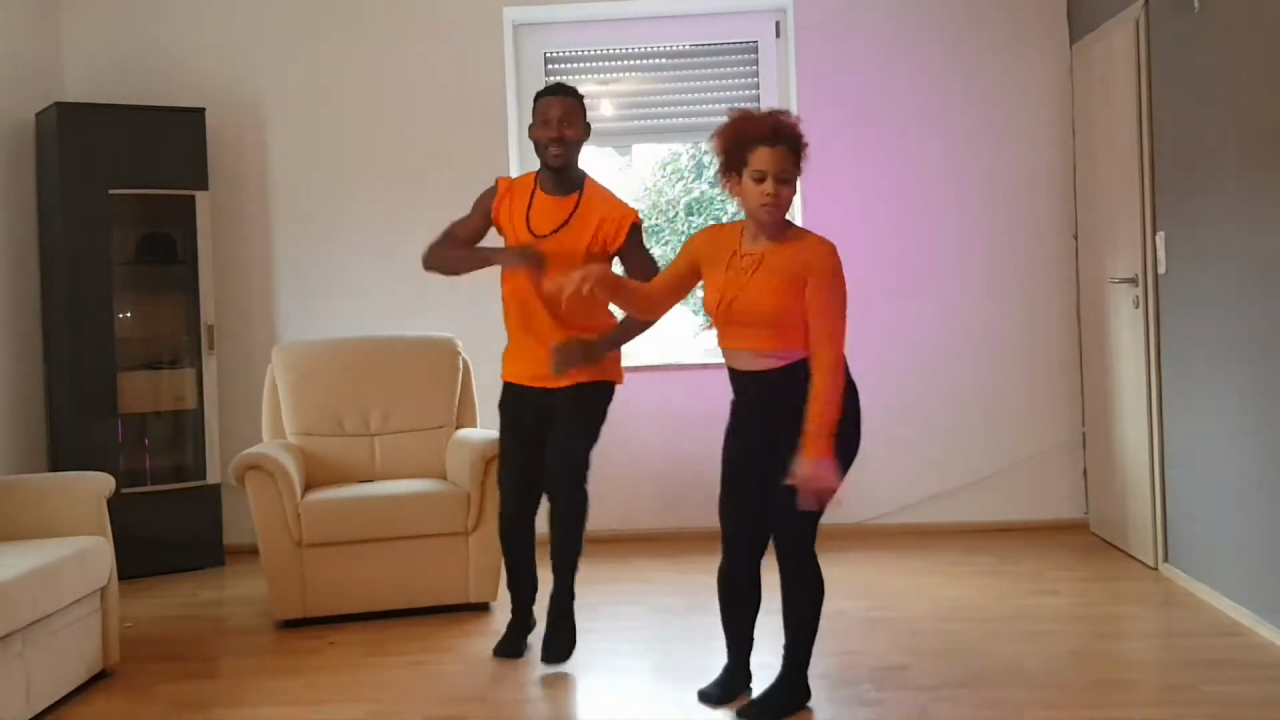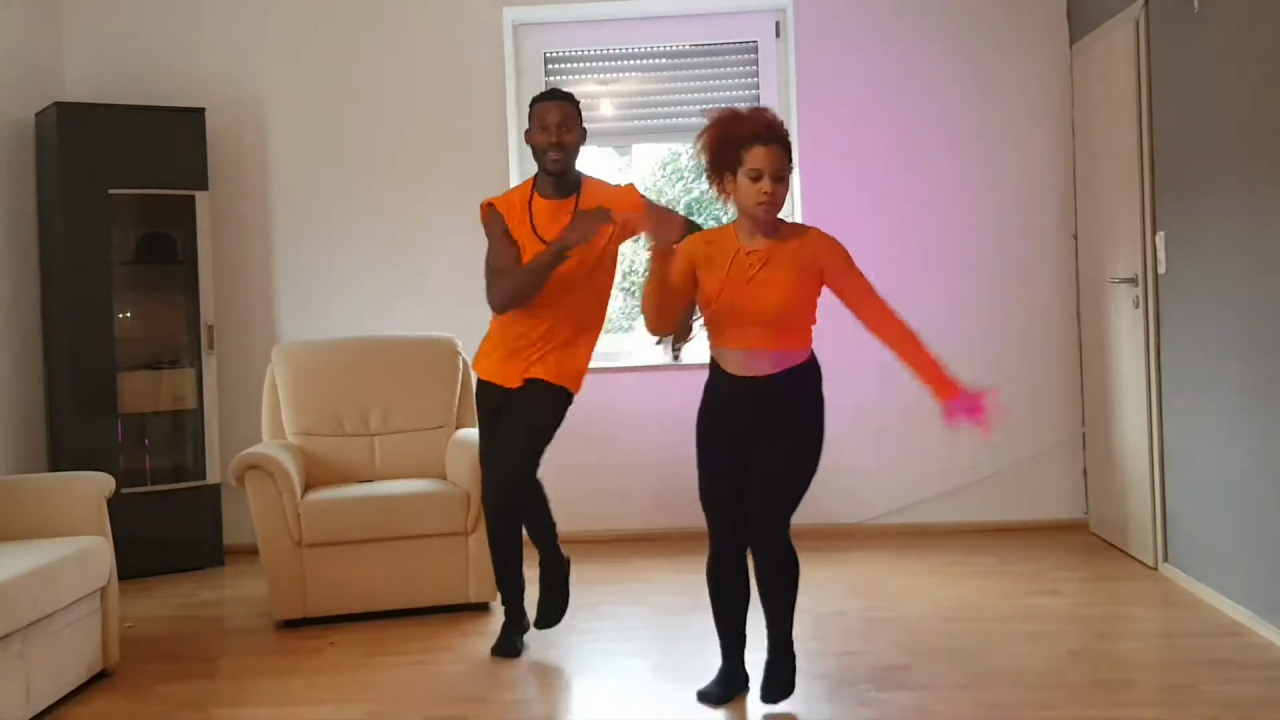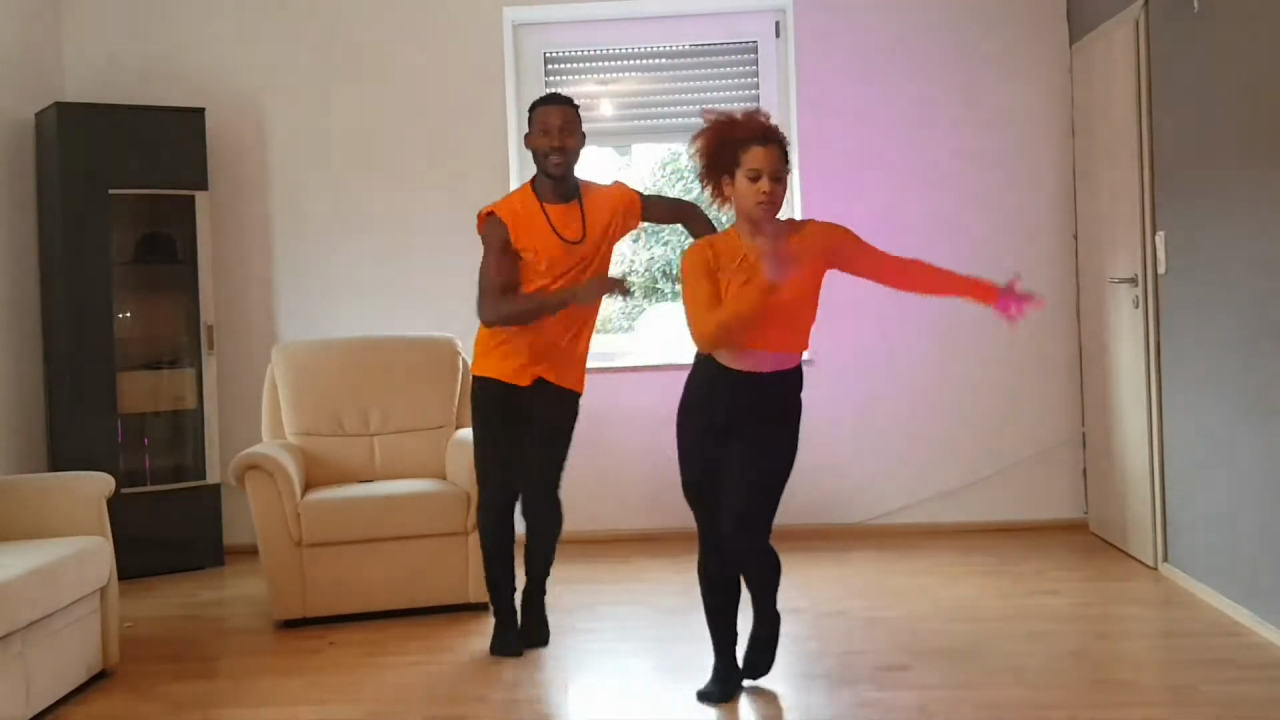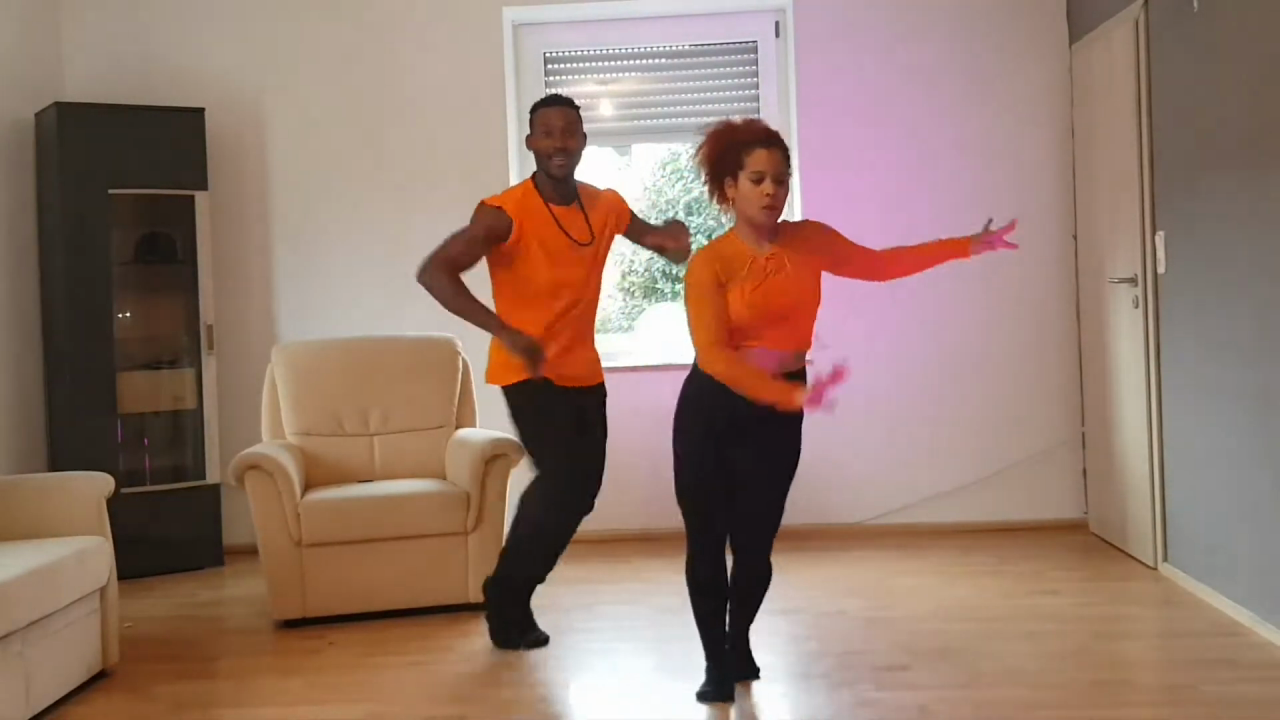
dt=0.1s
person 1, frame 1
left shoulder: (816, 255)
right shoulder: (714, 246)
left elbow: (828, 354)
right elbow: (651, 301)
left wrist: (817, 448)
right wrist: (603, 278)
left hip: (817, 412)
right hip: (753, 409)
left knee: (794, 541)
right knee: (740, 545)
right ankle: (736, 666)
person 1, frame 2
left shoulder: (811, 248)
right shoulder: (699, 250)
left elbow: (882, 319)
right elbow: (660, 324)
left wrist: (946, 387)
right wrist: (661, 260)
left hip: (787, 409)
right hip: (724, 405)
left knee: (765, 532)
right knee: (724, 541)
left ankle: (779, 653)
right ankle: (730, 666)
person 1, frame 3
left shoulder: (815, 240)
right shoulder: (703, 256)
left elbow: (896, 271)
right elbow: (707, 335)
left wrist: (990, 293)
right wrist: (761, 284)
left hip: (771, 408)
right hip: (709, 405)
left knee: (745, 533)
right knee: (715, 541)
left ankle: (765, 619)
right ankle: (724, 663)
person 1, frame 4
left shoulder: (810, 241)
right shoulder: (709, 262)
left elbow: (881, 264)
right elbow: (714, 356)
left wrist: (968, 246)
right wrist: (791, 395)
left hip: (776, 416)
right hip: (711, 408)
left knee: (752, 543)
right knee: (704, 541)
left ankle: (738, 642)
right ankle: (718, 664)
person 2, frame 1
left shoulder: (611, 213)
right shoulder: (497, 197)
right elbow: (434, 258)
left wrist: (600, 342)
right wrist: (495, 255)
left hip: (589, 374)
right hip: (527, 372)
left knee: (566, 478)
right knee: (517, 492)
left ankle: (562, 606)
right ankle: (520, 611)
person 2, frame 2
left shoulder: (618, 202)
right shoulder: (500, 212)
left elbow: (689, 238)
right elbow: (501, 298)
right wrist: (566, 243)
left hip: (554, 371)
right hip: (497, 368)
left knee: (513, 476)
right knee: (496, 493)
left ankle: (553, 563)
right ankle: (513, 614)
person 2, frame 3
left shoulder: (614, 201)
right shoulder: (502, 219)
left elbow: (682, 213)
right elbow: (492, 310)
left wrist: (707, 227)
right wrist: (575, 291)
left hip: (562, 374)
right hip: (499, 372)
left knee: (536, 488)
right knee: (496, 491)
left ankle: (534, 601)
right ankle: (503, 613)
person 2, frame 4
left shoulder: (607, 207)
right shoulder: (504, 212)
left elbow: (664, 243)
right elbow: (432, 273)
left wrist: (674, 242)
right wrist: (504, 331)
left hip: (584, 372)
right hip: (528, 373)
left knee: (581, 490)
right knee: (567, 478)
left ankle: (512, 600)
right ankle: (506, 592)
